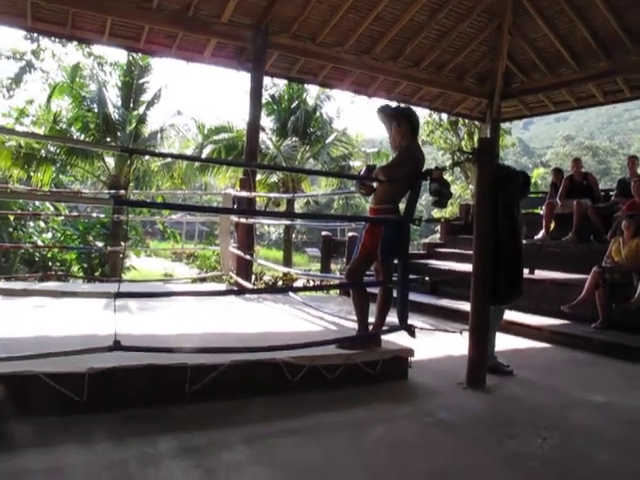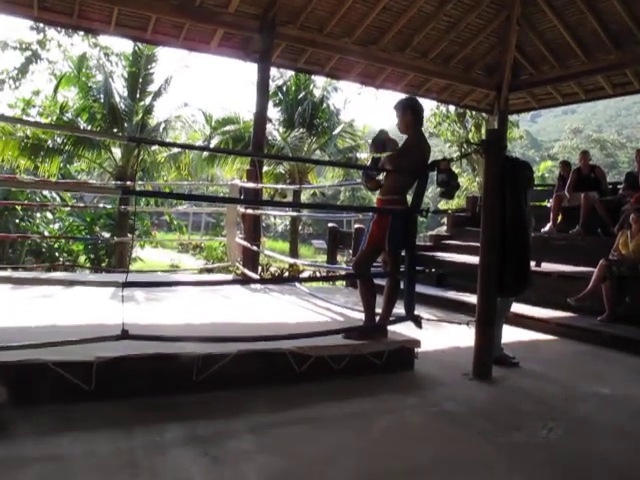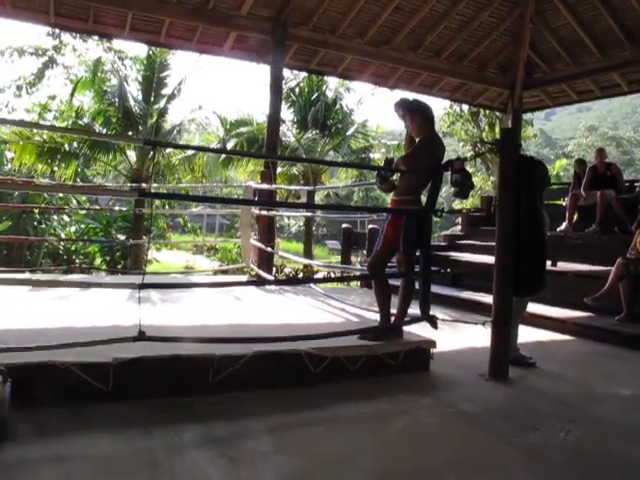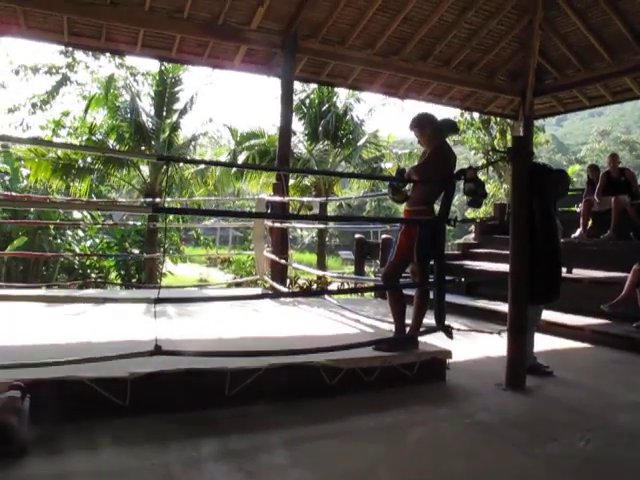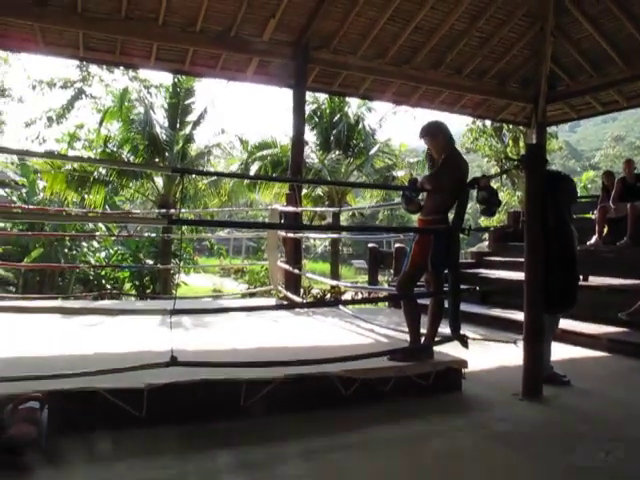
dt=0.5s
person 1, frame 1
left shoulder: (410, 151)
right shoulder: (412, 152)
left elbow: (387, 172)
left wrist: (375, 172)
left hip: (383, 219)
right hip: (388, 219)
left knee: (354, 274)
right knee: (384, 277)
left ankle: (364, 334)
right ankle: (373, 334)
person 1, frame 2
left shoulder: (415, 141)
right shoulder: (418, 142)
left elbow: (392, 162)
left wrist: (382, 161)
left hip: (390, 210)
right hip: (396, 210)
left knee: (361, 265)
right knee: (392, 269)
left ankle: (370, 324)
right ankle: (380, 325)
person 1, frame 3
left shoulder: (429, 141)
right shoulder: (432, 143)
left elbow: (406, 162)
right elbow: (411, 160)
left wrist: (395, 163)
right wrist: (407, 129)
left hip: (405, 211)
right hip: (411, 210)
left knee: (376, 265)
right knee: (406, 269)
left ankle: (386, 325)
right ankle: (396, 325)
person 1, frame 4
left shoulder: (439, 151)
right shoulder: (444, 153)
left elbow: (417, 173)
left wrist: (407, 173)
left hip: (418, 221)
right hip: (425, 220)
left knee: (390, 276)
right knee: (421, 279)
left ankle: (401, 336)
right ankle: (411, 335)
person 1, frame 5
left shoulder: (450, 160)
right shoulder: (457, 161)
left elbow: (429, 182)
left wrist: (420, 182)
left hip: (432, 230)
right hip: (440, 229)
left knee: (405, 285)
right knee: (435, 287)
left ankle: (416, 346)
right ankle: (427, 345)
person 2, frame 1
left shoulder: (507, 206)
right shoulder: (506, 206)
right elbow: (510, 236)
left hip: (503, 262)
right hip: (502, 263)
left knee: (496, 307)
right knee: (496, 307)
left ankle: (487, 356)
right ankle: (487, 358)
person 2, frame 2
left shoulder: (515, 197)
right shoulder: (512, 197)
right elbow: (520, 226)
left hip: (510, 252)
right hip: (510, 254)
left knee: (504, 297)
right knee: (505, 297)
left ankle: (495, 348)
right ankle: (494, 350)
person 2, frame 3
left shoulder: (528, 197)
right shoulder: (527, 198)
left hip: (524, 250)
right hip: (525, 251)
left knee: (519, 297)
right knee: (520, 297)
left ankle: (510, 349)
right ankle: (510, 351)
person 2, frame 4
left shoulder: (540, 206)
right shoulder: (540, 206)
right elbow: (543, 236)
left hip: (538, 261)
right hip: (539, 262)
left knee: (532, 309)
right knee: (533, 308)
left ankle: (527, 357)
right ankle: (527, 359)
person 2, frame 5
left shoulder: (555, 215)
right shoulder: (555, 217)
right elbow: (559, 246)
left hip: (553, 272)
right hip: (554, 274)
left knee: (547, 322)
right knee: (548, 322)
left ankle: (544, 367)
right ankle: (544, 370)
